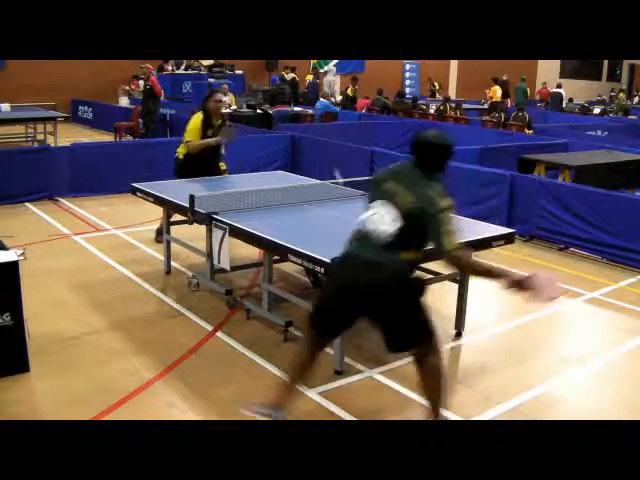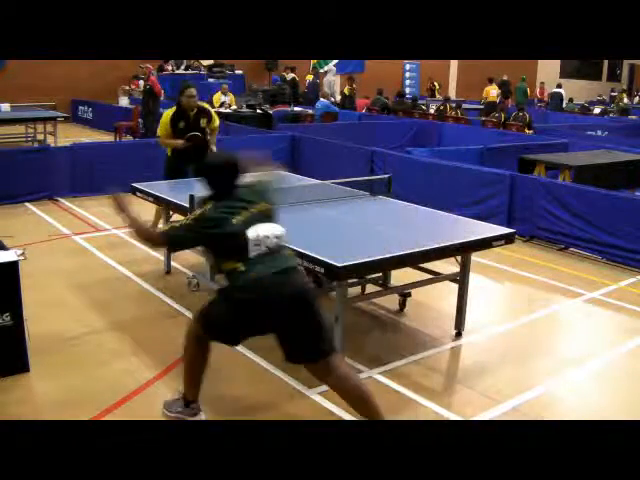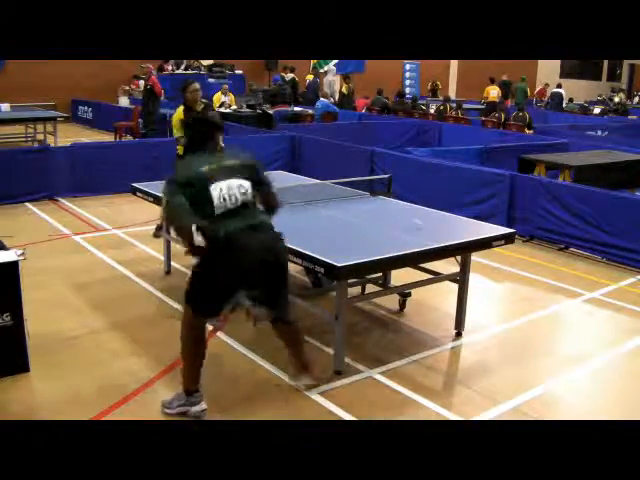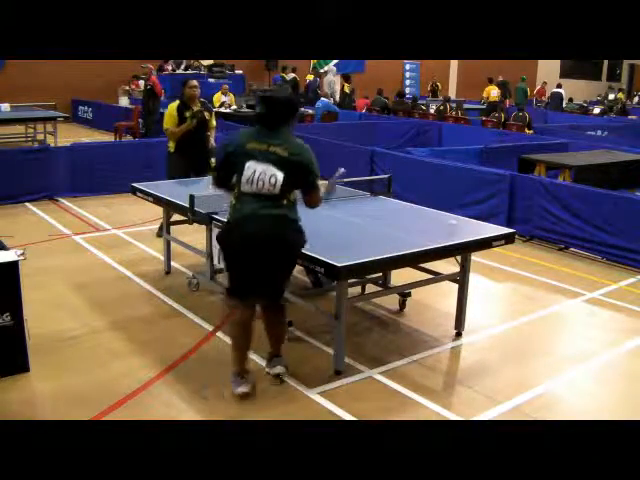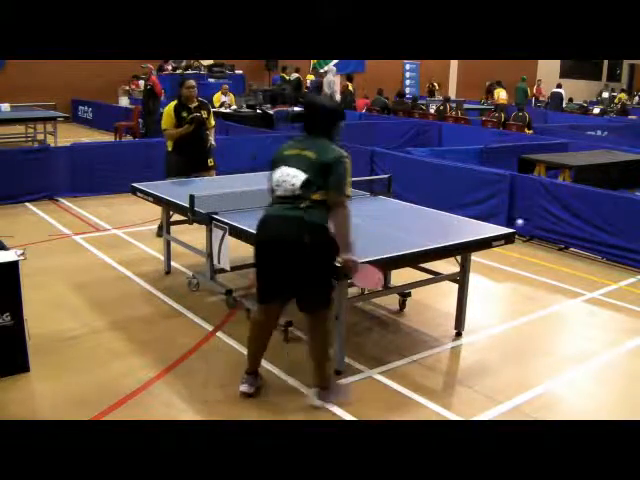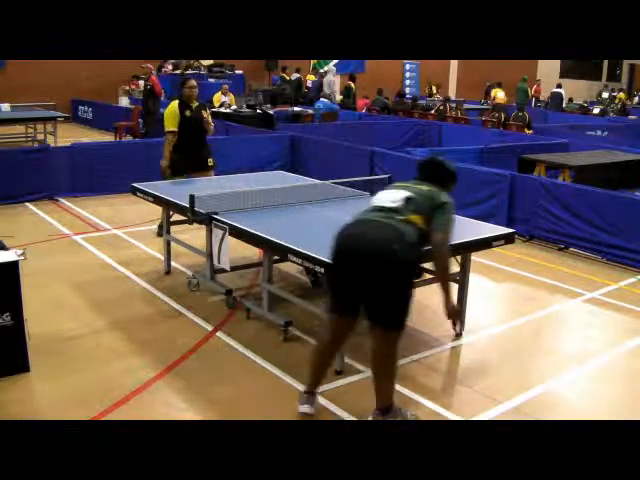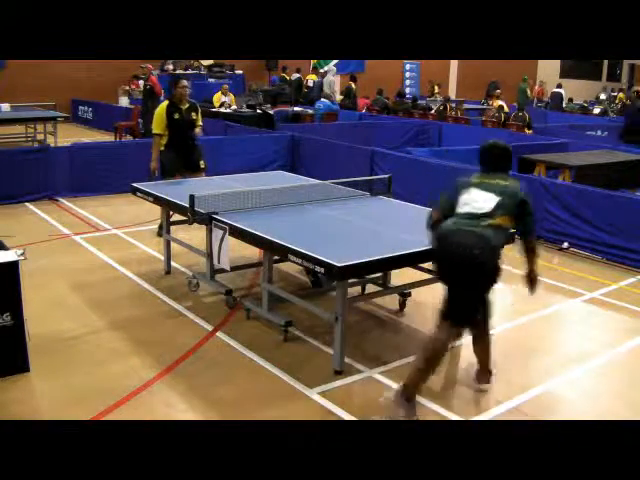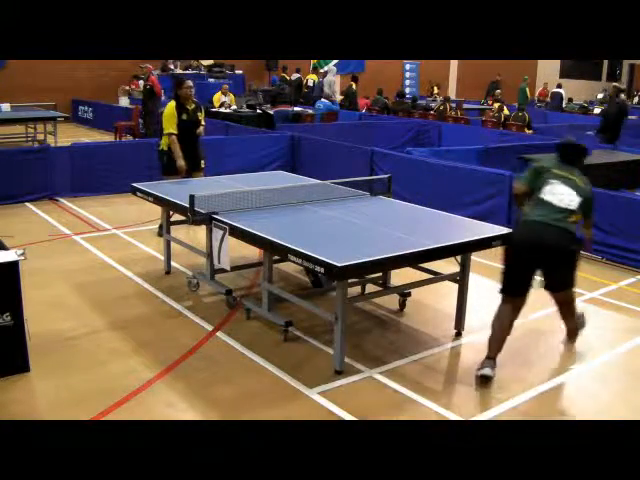
dt=0.4s
person 1, frame 1
left shoulder: (386, 175)
right shoulder: (437, 201)
right elbow: (458, 258)
right wrist: (505, 275)
left hip: (347, 270)
right hip: (388, 279)
left knee: (315, 340)
right knee: (425, 347)
left ankle: (274, 406)
right ankle: (435, 418)
person 1, frame 2
left shoulder: (209, 215)
right shoulder: (258, 192)
left elbow: (159, 240)
left wrist: (127, 212)
left hip: (253, 295)
right hip: (296, 287)
left knee: (199, 329)
right knee: (328, 362)
left ankle: (189, 404)
right ankle: (376, 420)
person 1, frame 3
left shoulder: (183, 173)
right shoulder: (243, 160)
left elbow: (177, 219)
right elbow: (272, 204)
left wrist: (191, 244)
left hip: (226, 256)
right hip: (267, 246)
left knee: (194, 318)
right knee: (277, 311)
left ankle: (191, 397)
right ankle: (304, 370)
person 1, frame 4
left shoulder: (237, 141)
right shoulder: (299, 150)
left elbow: (219, 178)
right elbow: (313, 202)
right wrist: (323, 189)
left hip: (241, 229)
right hip: (279, 232)
left knee: (241, 301)
right knee: (272, 297)
left ankle: (241, 375)
right ankle: (276, 359)
person 1, frame 5
left shoulder: (285, 150)
right shoulder: (336, 155)
right elbow: (338, 205)
right wrist: (346, 250)
left hip: (269, 229)
right hip: (305, 236)
left knee: (268, 310)
right knee: (318, 313)
left ankle: (250, 377)
right ankle: (323, 386)
person 1, frame 6
left shoulder: (393, 187)
right shoulder: (442, 200)
right elbow: (440, 247)
right wrist: (447, 297)
left hip: (350, 237)
right hip: (390, 249)
left knee: (339, 325)
right knee: (386, 333)
left ankle: (309, 395)
right ankle: (385, 411)
person 1, frame 7
left shoulder: (465, 184)
right shoulder: (516, 192)
left elbow: (434, 219)
right elbow: (529, 237)
right wrist: (531, 270)
left hip: (445, 248)
right hip: (478, 258)
left knee: (477, 310)
right knee: (450, 326)
left ankle: (484, 371)
right ankle: (407, 393)
person 1, frame 8
left shoulder: (541, 167)
right shoulder: (585, 186)
left elbow: (519, 191)
right elbow: (587, 220)
right wrist: (588, 234)
left hip: (525, 235)
right hip: (562, 242)
left knee: (510, 301)
right knee: (561, 290)
left ankle: (489, 362)
right ankle: (572, 328)
person 2, frame 1
left shoulder: (222, 118)
right shoulder: (198, 120)
right elbow: (191, 147)
left wrist: (220, 144)
right wrist: (213, 141)
left hip: (210, 159)
right hip: (188, 160)
right ankle: (161, 229)
person 2, frame 2
left shoulder: (206, 110)
right shoulder: (170, 116)
left elbow: (215, 127)
right elbow: (162, 140)
left wrist: (212, 144)
right wrist: (178, 143)
left hip: (203, 155)
right hip: (179, 158)
right ankle: (155, 225)
person 2, frame 3
left shoulder: (208, 107)
right shoulder: (180, 115)
left elbow: (217, 127)
right elbow: (181, 142)
left wrist: (219, 141)
right wrist: (197, 136)
right hip: (189, 157)
right ankle: (161, 225)
person 2, frame 4
left shoulder: (206, 106)
right shoulder: (174, 108)
left elbow: (211, 126)
right elbow: (169, 133)
left wrist: (211, 139)
right wrist: (187, 126)
left hip: (203, 153)
right hip: (180, 154)
right ankle: (164, 224)
person 2, frame 5
left shoulder: (205, 105)
right shoulder: (172, 108)
left elbow: (210, 125)
right elbow: (167, 133)
left wrist: (211, 138)
right wrist: (184, 130)
left hip: (202, 152)
right hip: (179, 154)
right ankle: (163, 224)
person 2, frame 6
left shoulder: (202, 107)
right shoulder: (175, 107)
left elbow: (209, 130)
right elbow: (170, 134)
left wrist: (209, 126)
right wrist: (165, 158)
left hip: (201, 151)
right hip: (179, 153)
right ankle: (163, 223)
person 2, frame 7
left shoulder: (194, 106)
right shoulder: (164, 108)
left elbow: (198, 124)
right elbow: (157, 136)
left wrist: (198, 130)
right wrist: (154, 160)
left hip: (192, 150)
right hip: (171, 153)
right ankle: (163, 224)
person 2, frame 8
left shoulder: (198, 106)
right shoulder: (172, 108)
left elbow: (201, 122)
right elbow: (171, 135)
left wrist: (201, 128)
right wrist: (179, 158)
left hip: (193, 150)
right hip: (173, 152)
